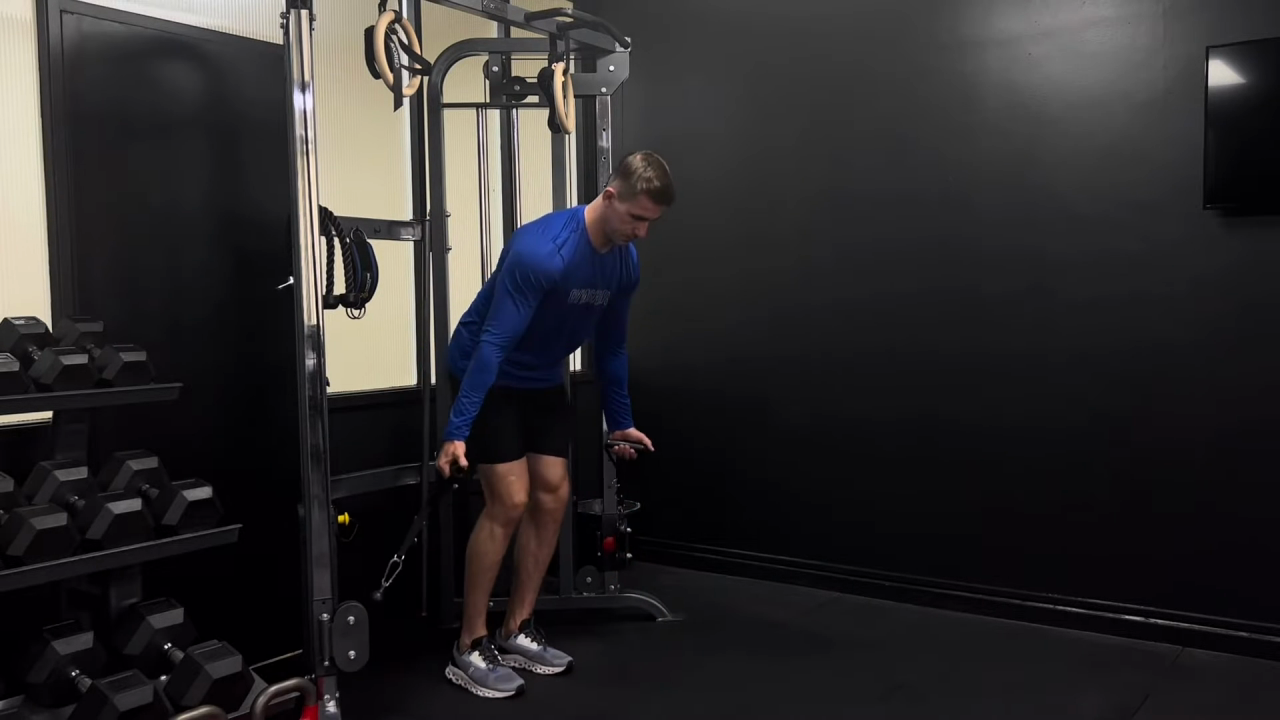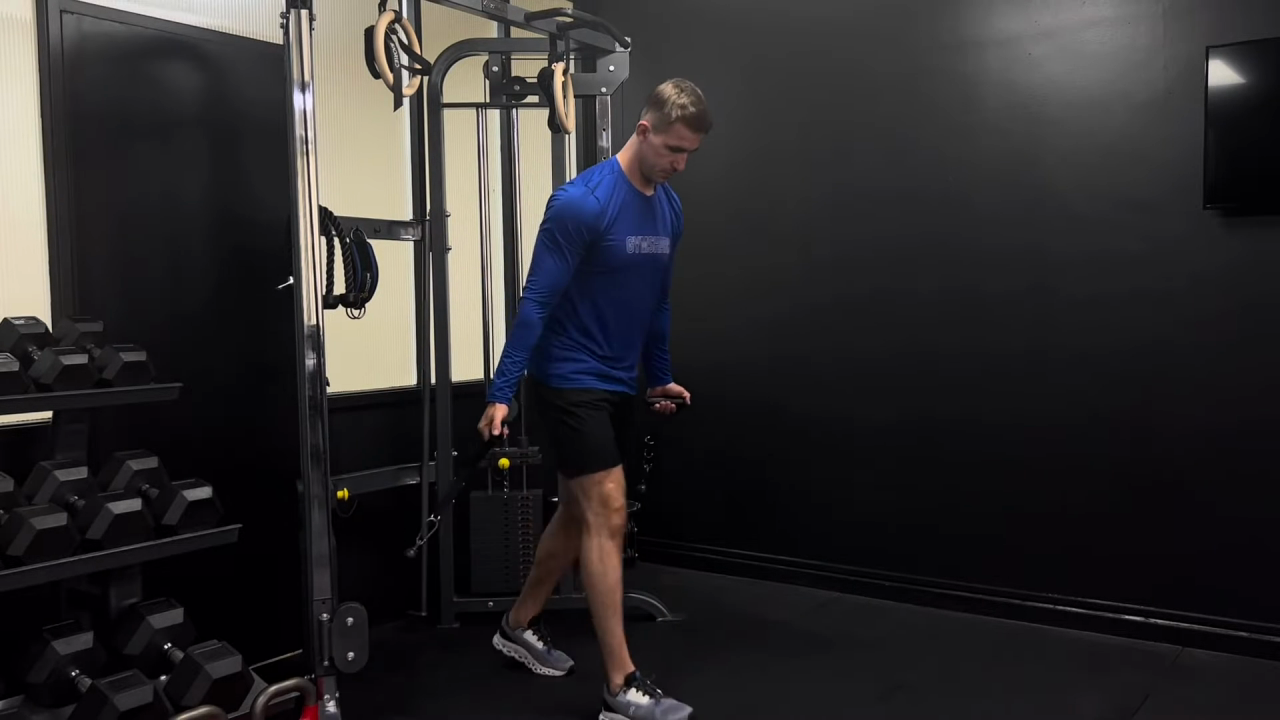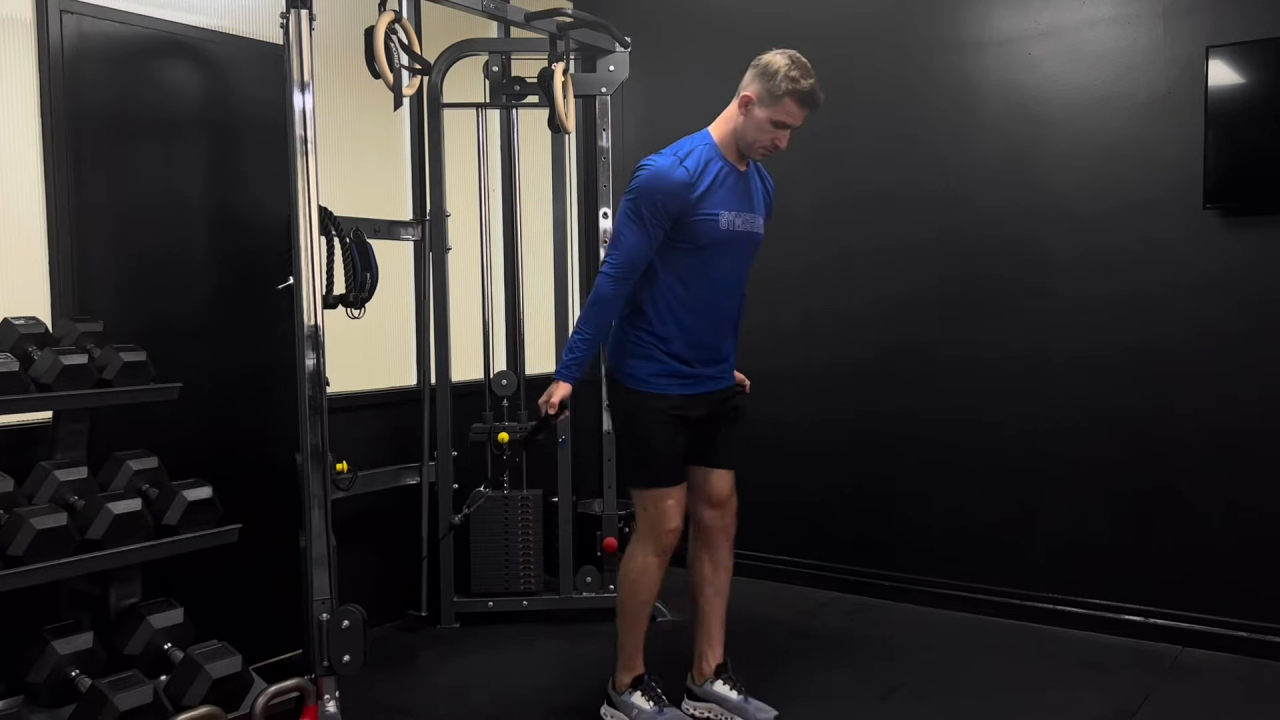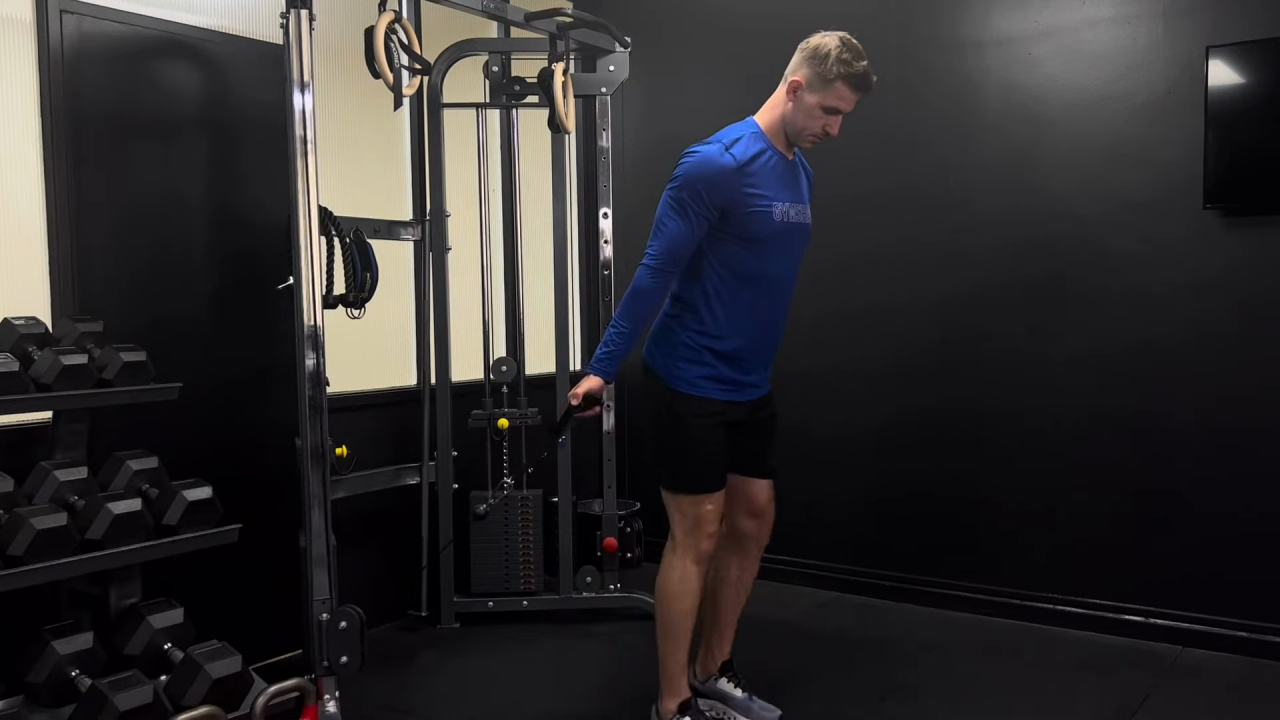
dt=0.5s
person 1, frame 1
left shoulder: (624, 263)
right shoulder: (541, 251)
left elbow: (610, 345)
right elbow: (492, 342)
left wrist: (621, 422)
right wrist: (458, 432)
left hip: (543, 381)
right hip: (490, 376)
left knee: (552, 497)
right knee: (511, 503)
left ankle: (517, 631)
right ankle: (470, 645)
person 1, frame 2
left shoulder: (669, 209)
right shoulder: (581, 203)
right elbow: (537, 302)
left wrist: (661, 376)
right wrist: (501, 393)
left hip: (618, 383)
right hip: (569, 382)
left knee: (580, 511)
right knee: (608, 517)
left ankle: (519, 624)
person 1, frame 3
left shoulder: (759, 186)
right shoulder: (670, 175)
right elbow: (616, 279)
right wrist: (570, 372)
left hip: (713, 386)
right hip: (651, 384)
left knee: (718, 519)
right knee: (661, 529)
person 1, frame 4
left shoulder: (800, 173)
right shoulder: (716, 164)
right elbow: (657, 271)
right wrist: (602, 368)
left hip: (750, 386)
right hip: (693, 384)
left knee: (753, 524)
right knee: (698, 538)
